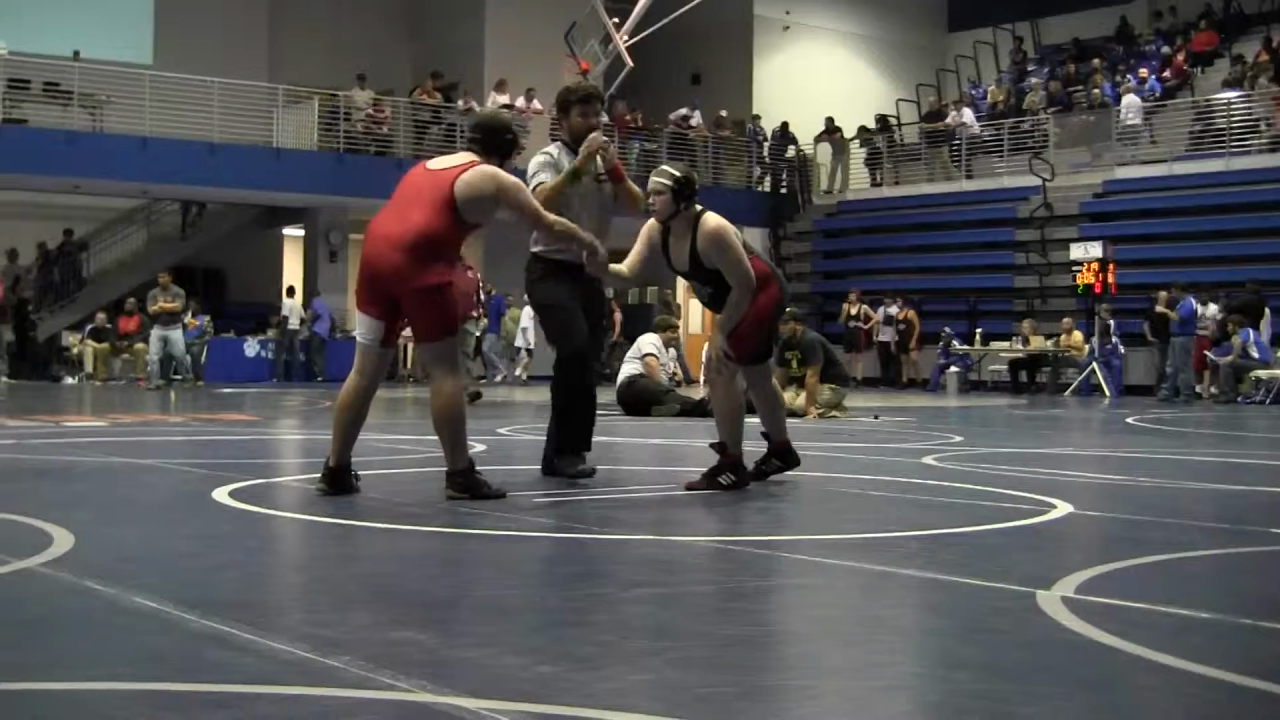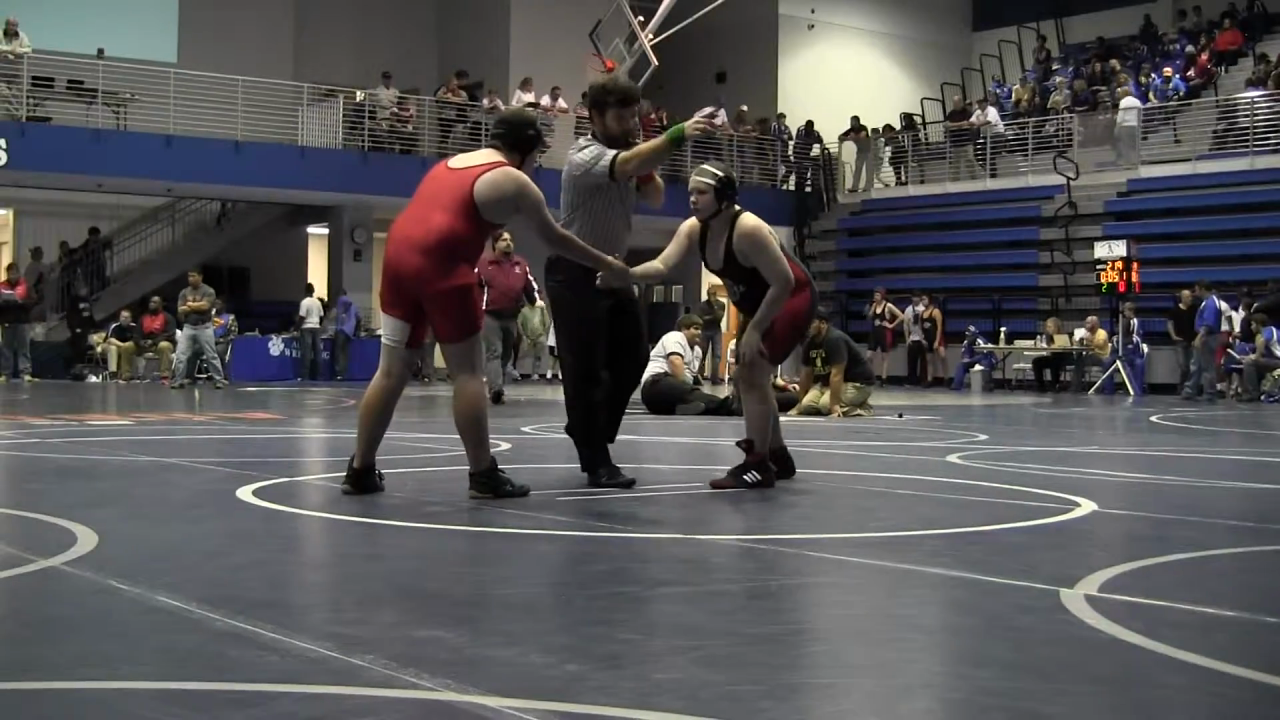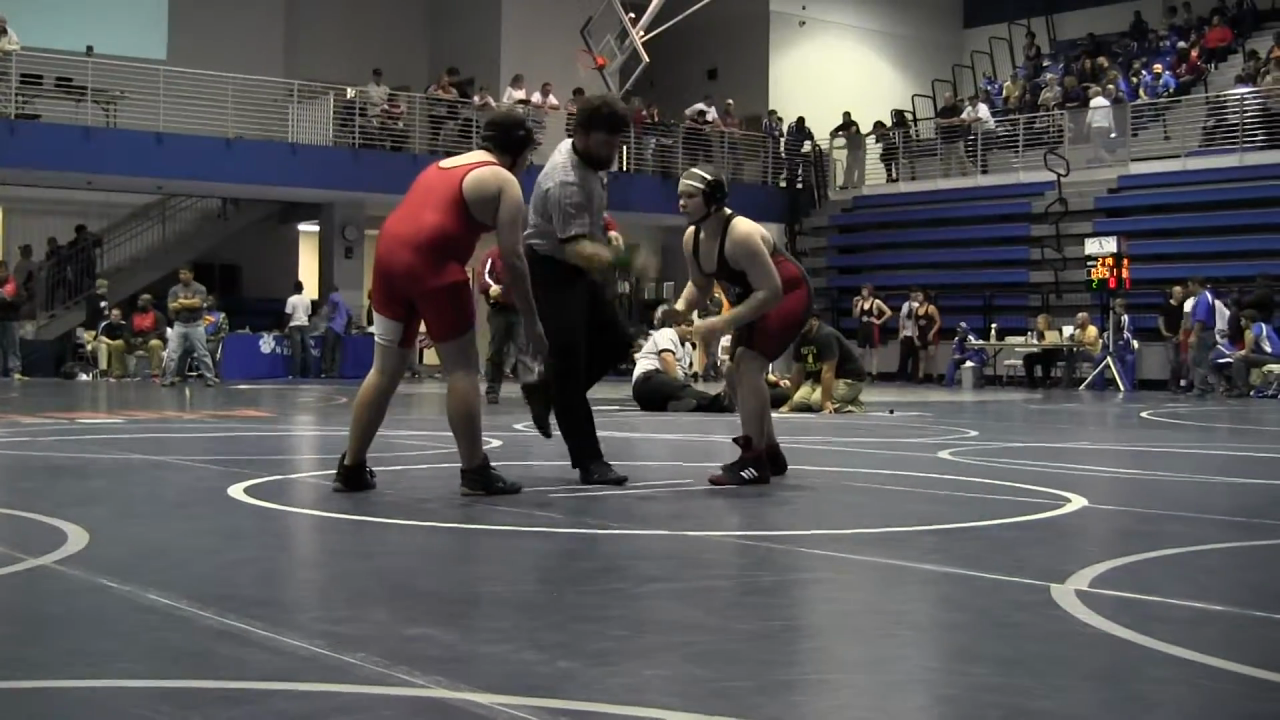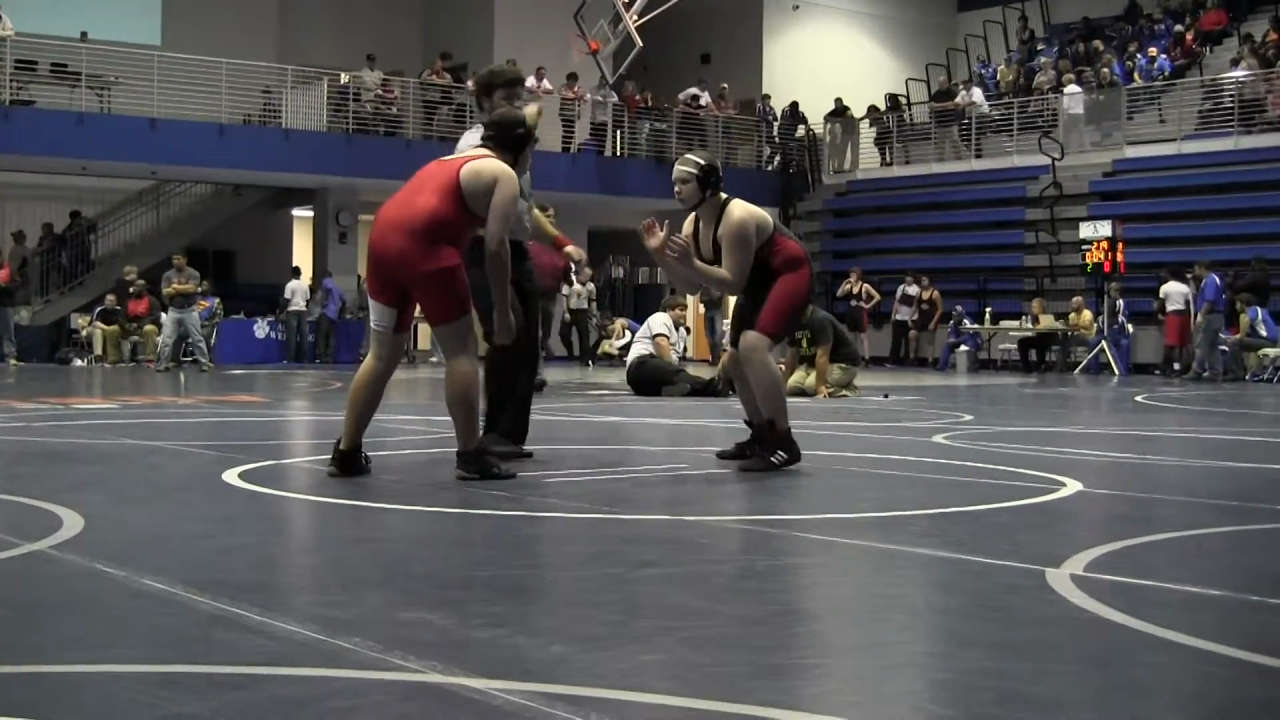
dt=0.5s
person 1, frame 1
left shoulder: (602, 162)
right shoulder: (547, 159)
left elbow: (635, 206)
right elbow: (542, 201)
left wrist: (614, 167)
right wrist: (579, 165)
left hip: (589, 275)
right hip: (551, 272)
left knee: (585, 362)
right knee: (575, 351)
left ankle: (560, 452)
right ankle: (567, 448)
person 1, frame 2
left shoulder: (624, 152)
right shoulder: (586, 157)
left elbow: (655, 198)
right elbow: (632, 164)
left wrist: (648, 175)
right wrist: (678, 135)
right hip: (574, 275)
left knee: (632, 360)
right knee: (584, 370)
left ankle: (591, 432)
right ankle: (597, 464)
person 1, frame 3
left shoulder: (591, 157)
right shoulder: (564, 181)
right elbow: (578, 249)
left wrist: (608, 228)
right wrist: (623, 260)
left hip: (578, 268)
right hip: (550, 273)
left knee: (617, 344)
right knee: (570, 368)
left ankle: (545, 390)
right ankle: (589, 461)
person 1, frame 4
right shoulder: (475, 144)
left wrist: (562, 243)
left hip: (517, 257)
right hip: (483, 257)
left knee: (526, 350)
right knee: (505, 343)
left ankle: (508, 435)
right ankle: (496, 433)
person 2, frame 1
left shoulder: (428, 166)
right shoulder: (492, 178)
right elbow: (548, 224)
left wrist: (455, 266)
right wrist: (591, 244)
left hip: (377, 254)
right hip: (418, 264)
left knee: (366, 369)
right knee: (446, 371)
left ankle: (336, 470)
right ankle: (460, 475)
person 2, frame 2
left shoulder: (450, 163)
right shoulder: (513, 181)
right elbow: (555, 238)
right wrist: (607, 265)
left hip: (399, 256)
right hip: (441, 266)
left knee: (391, 371)
right knee: (468, 372)
left ankle: (360, 471)
right ankle: (483, 476)
person 2, frame 3
left shoulder: (442, 166)
right shoulder: (504, 182)
right elbow: (511, 258)
right wrist: (531, 322)
left hip: (390, 253)
right hip: (432, 263)
left knee: (386, 368)
right knee: (462, 369)
left ankle: (351, 468)
right ankle: (475, 472)
person 2, frame 4
left shoulder: (452, 163)
right shoulder: (504, 176)
right elbow: (496, 246)
right wrist: (504, 309)
left hip: (383, 240)
right hip: (423, 246)
left knee: (384, 353)
right knee: (463, 350)
left ankle: (346, 452)
right ankle: (470, 454)
person 3, frame 1
left shoulder: (712, 230)
right shoulder: (656, 230)
left elbow: (745, 284)
right elbow: (629, 273)
left wrist: (721, 331)
left hip: (761, 294)
right hip: (738, 301)
left knee: (719, 366)
right knee: (756, 377)
left ankle: (731, 466)
right ankle: (781, 451)
person 3, frame 2
left shoulder: (749, 229)
right shoulder: (694, 229)
left elbow: (784, 283)
right elbow: (662, 266)
left wrist: (754, 330)
left hip: (792, 298)
right hip: (757, 304)
left knee: (753, 369)
right knee: (747, 377)
left ankle: (757, 464)
right ankle: (777, 456)
person 3, frame 3
left shoulder: (741, 234)
right shoulder: (692, 237)
left elbow: (771, 290)
right elbow: (699, 286)
left wrist: (721, 323)
right wrist: (679, 308)
left hip: (787, 297)
right hip: (755, 304)
left knee: (748, 365)
right knee: (736, 375)
left ankle: (755, 460)
right ankle: (770, 453)
person 3, frame 4
left shoulder: (736, 218)
right shoulder: (692, 224)
left elbow: (732, 284)
right elbow: (695, 284)
left wrist: (689, 261)
right wrist: (662, 255)
left hip: (789, 275)
right hip: (758, 283)
left knee: (752, 346)
right knee: (734, 363)
left ankle: (782, 442)
right ankle: (761, 433)
